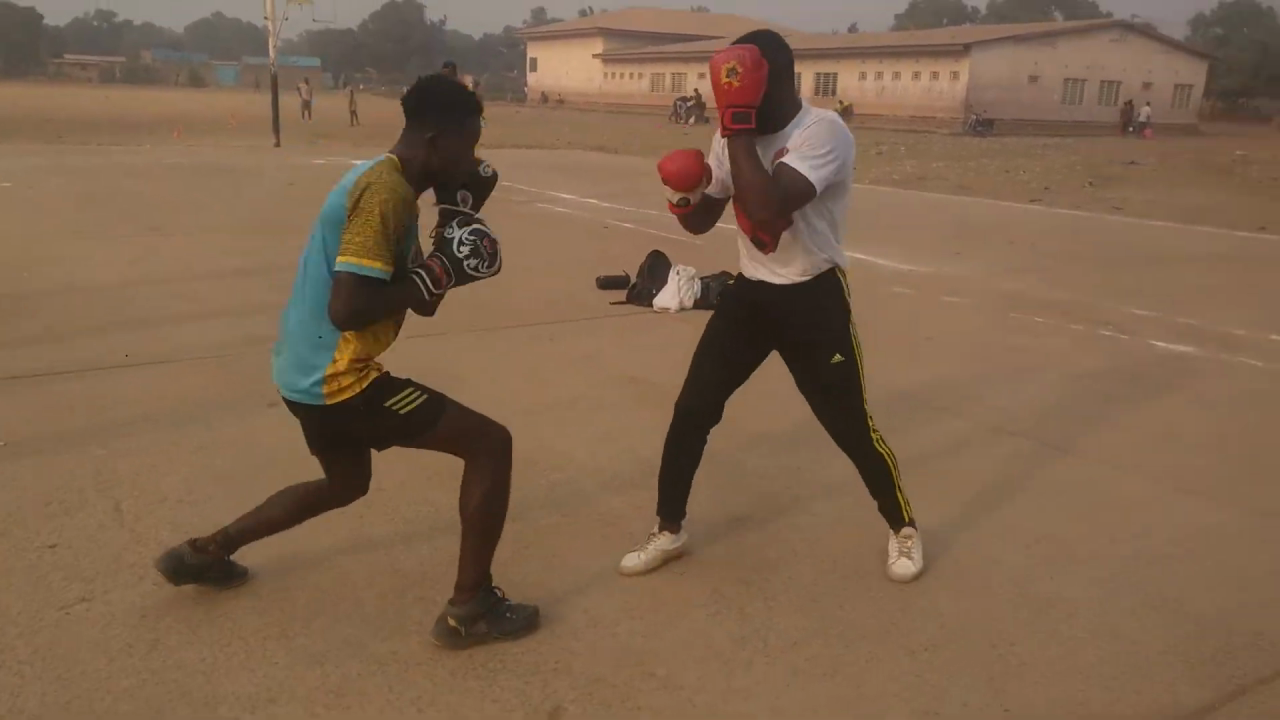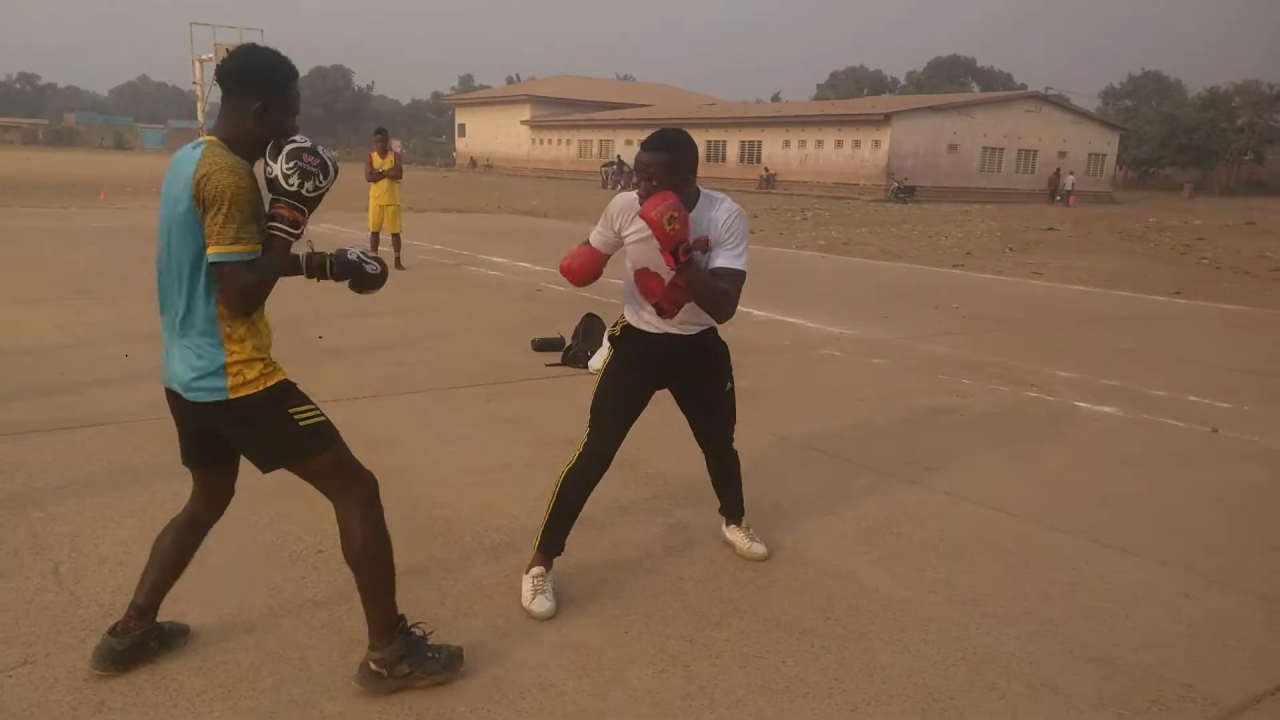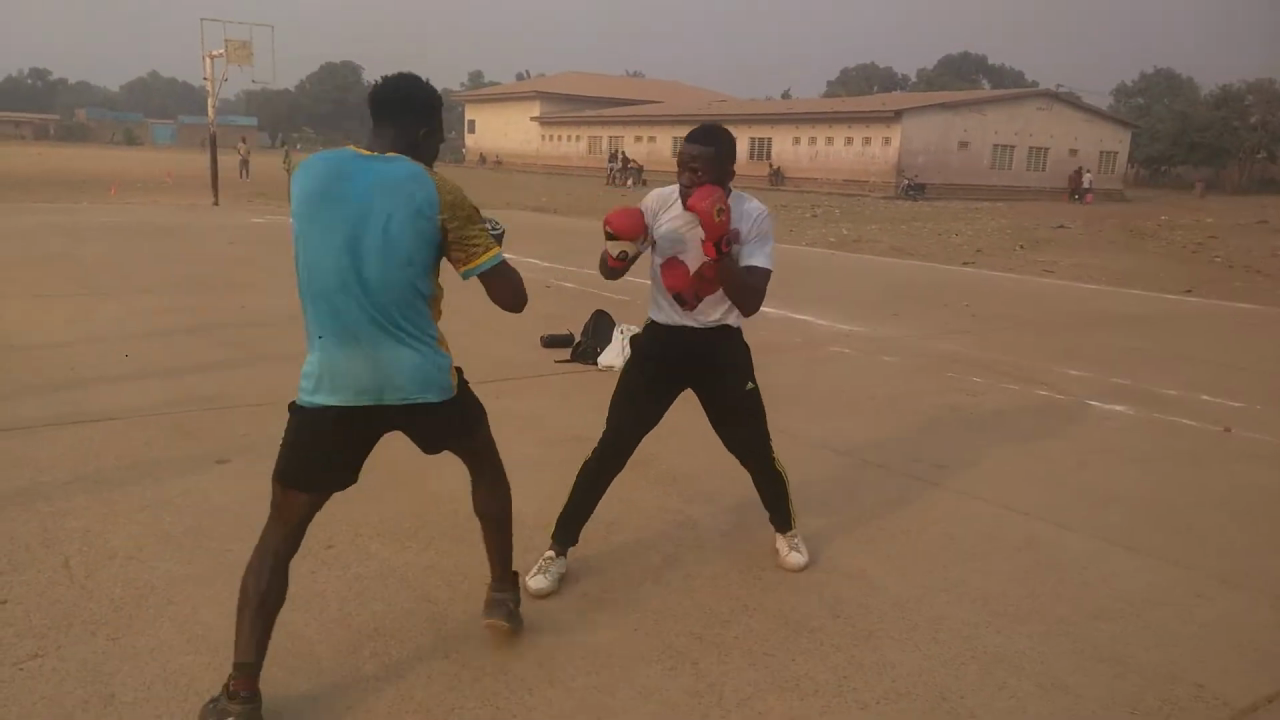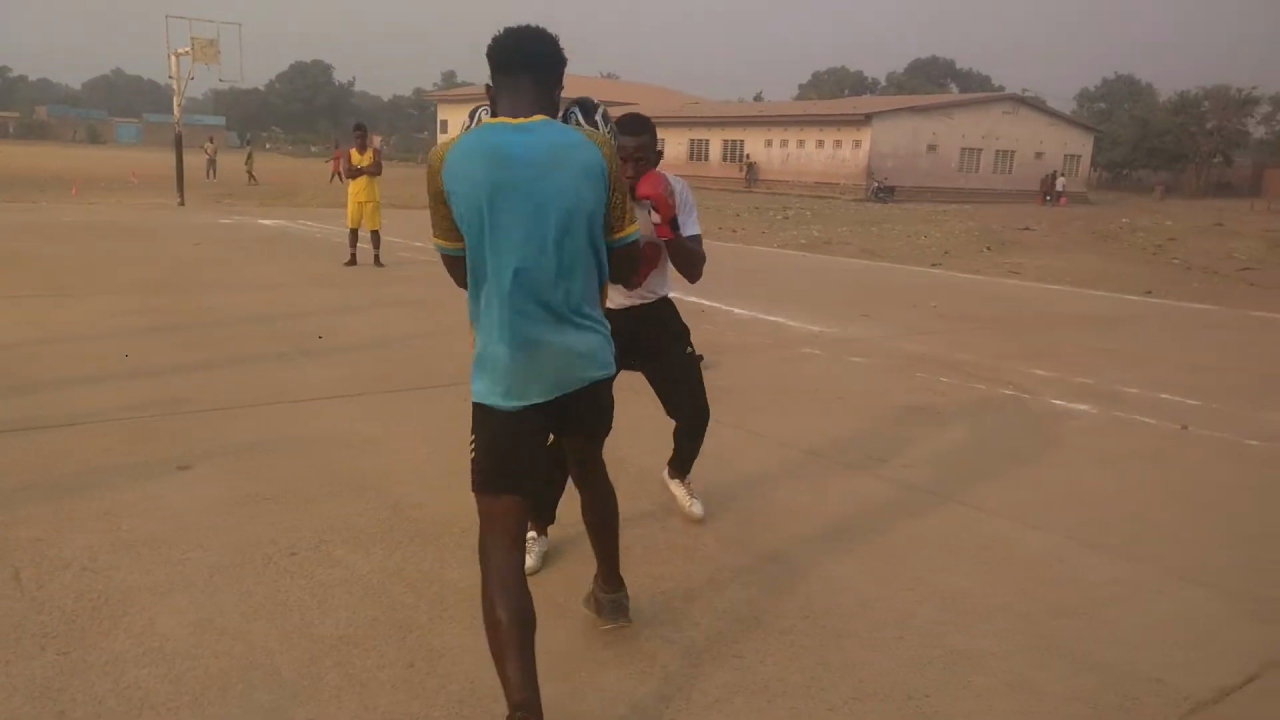
dt=0.7s
person 1, frame 1
left shoulder: (380, 186)
right shoulder: (387, 193)
left elbow: (415, 285)
right elbow: (347, 307)
left wrist: (462, 213)
right wrist: (438, 272)
left hip: (312, 378)
right hip: (335, 382)
left knee: (344, 484)
right knee: (490, 443)
left ankle: (202, 554)
right ankle: (470, 606)
person 1, frame 2
left shoulder: (192, 160)
right shoulder: (228, 174)
right elbow: (241, 292)
left wrist: (328, 264)
right wrist: (288, 215)
left hip: (190, 377)
right hip: (237, 380)
left knee: (206, 502)
right knee: (356, 489)
left ankle: (129, 631)
right ankle: (391, 649)
person 1, frame 3
left shoulder: (308, 173)
right shoulder: (441, 195)
right elbow: (512, 297)
right wrist: (482, 248)
left hip: (331, 388)
right hip: (423, 383)
left knee: (278, 538)
right knee: (485, 461)
right ankle: (504, 594)
person 1, frame 4
left shoulder: (447, 161)
right shoulder: (596, 155)
left elbow: (459, 271)
right elbow: (627, 270)
left hip: (506, 379)
right hip: (587, 363)
left knee: (501, 551)
right knee: (588, 468)
right ankle: (610, 588)
person 2, frame 1
left shoulder: (824, 131)
right shoulder: (729, 135)
left elbow: (770, 209)
right elbow: (699, 222)
left wrist: (740, 118)
right wrist: (686, 196)
left hip: (814, 300)
right hip: (749, 294)
left knee: (852, 430)
right knee: (693, 410)
left ankle: (902, 527)
right ankle: (668, 530)
person 2, frame 2
left shoulder: (726, 216)
right shoulder: (622, 208)
left elbow: (724, 308)
right elbow: (590, 260)
left wrist: (680, 254)
right wrist: (582, 268)
left hip: (700, 348)
right hip: (638, 344)
left knee: (720, 445)
right knee: (595, 450)
left ankle: (734, 522)
right ankle: (542, 564)
person 2, frame 3
left shoulder: (753, 217)
right shoulder: (658, 203)
left elbow: (750, 303)
right elbow: (612, 272)
right wrist: (616, 252)
left hip: (721, 347)
right hip: (660, 342)
left knee: (756, 450)
right knee: (612, 447)
left ankle: (786, 531)
right ankle: (558, 548)
person 2, frame 4
left shoulder: (674, 191)
left elbow: (694, 272)
left wrist: (667, 224)
left hip: (657, 318)
right hip: (602, 321)
left knee: (694, 413)
left ankle: (677, 474)
right ankle: (537, 529)
